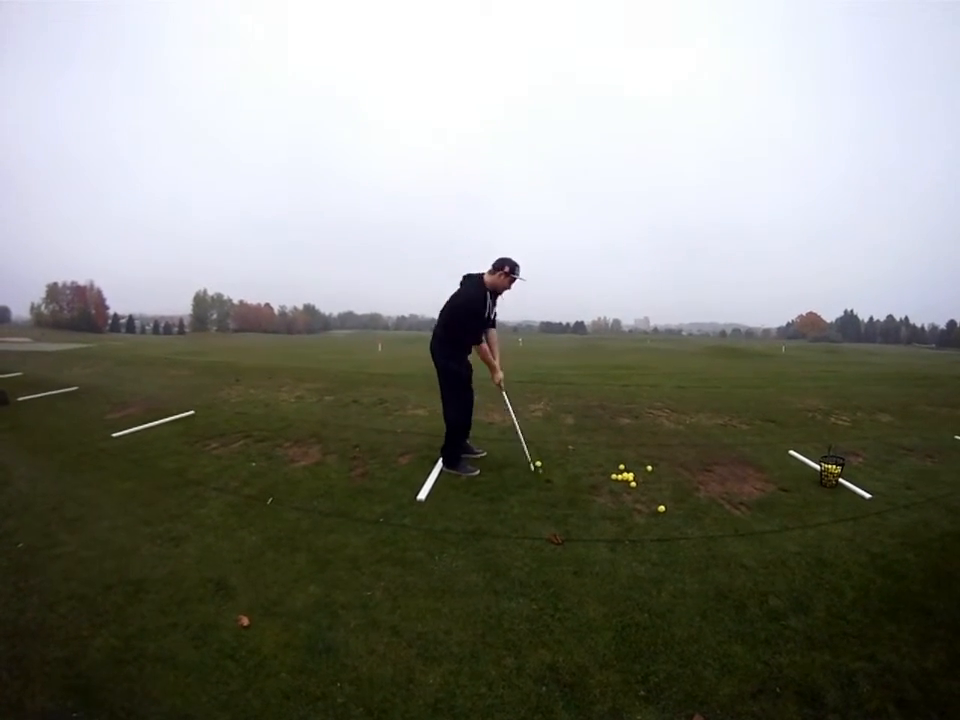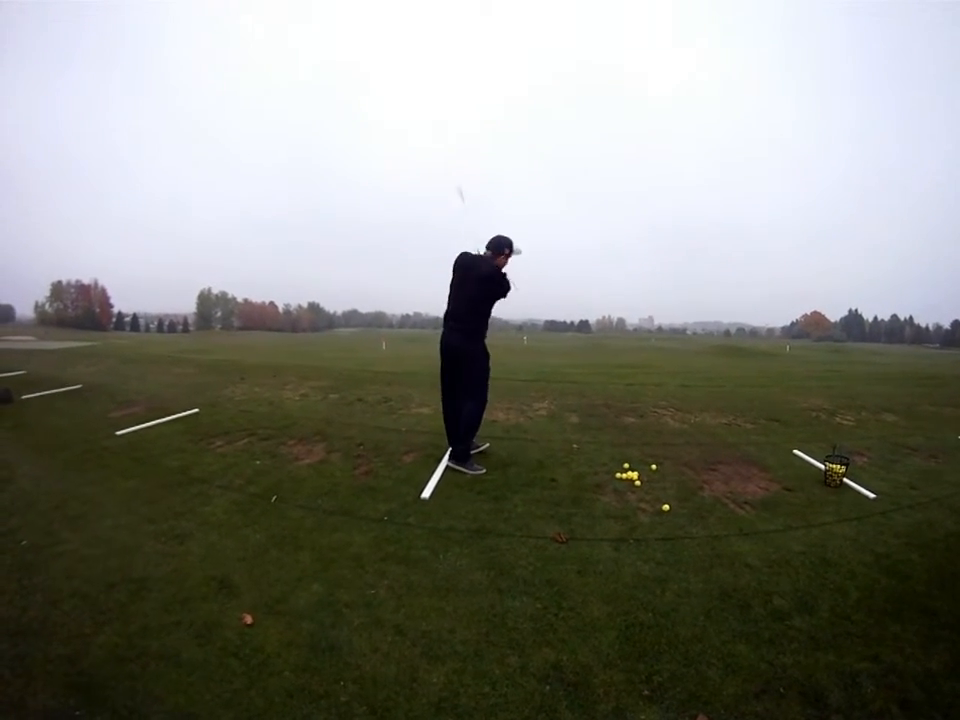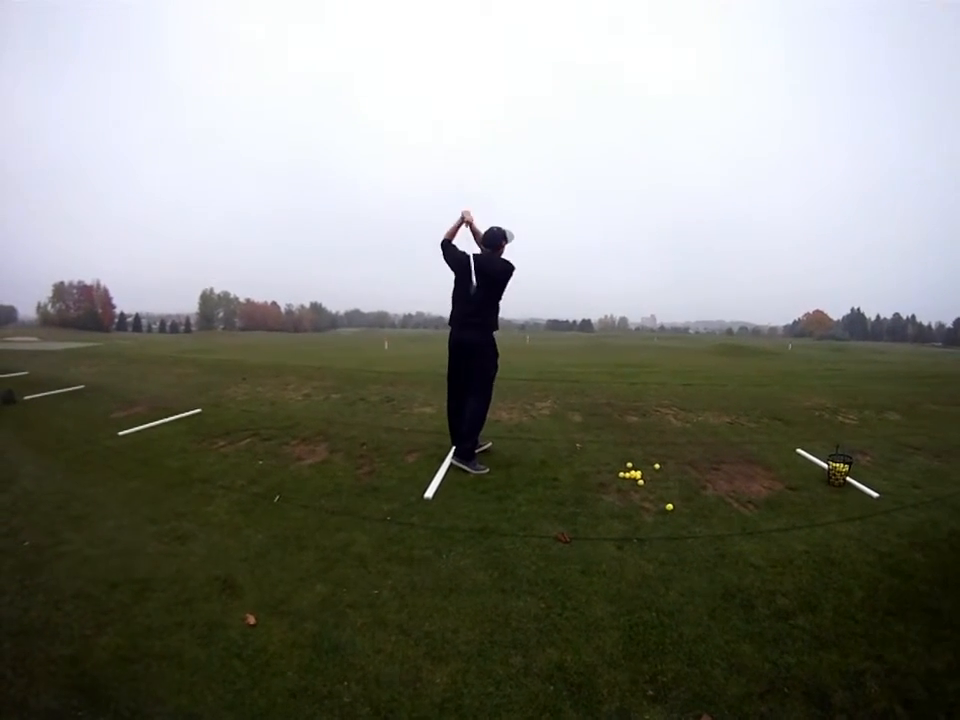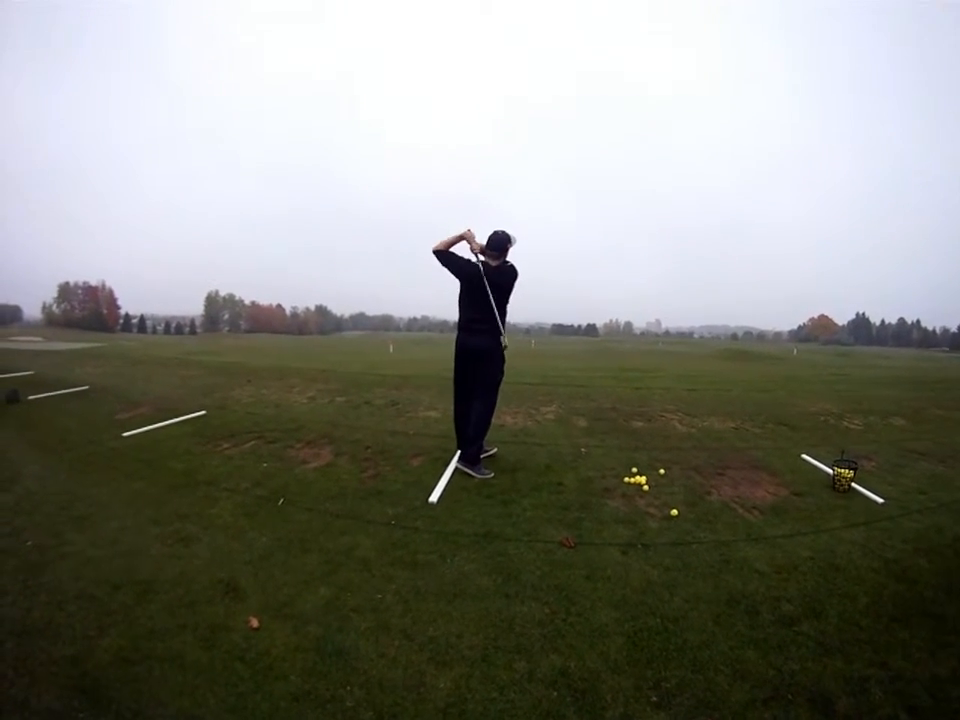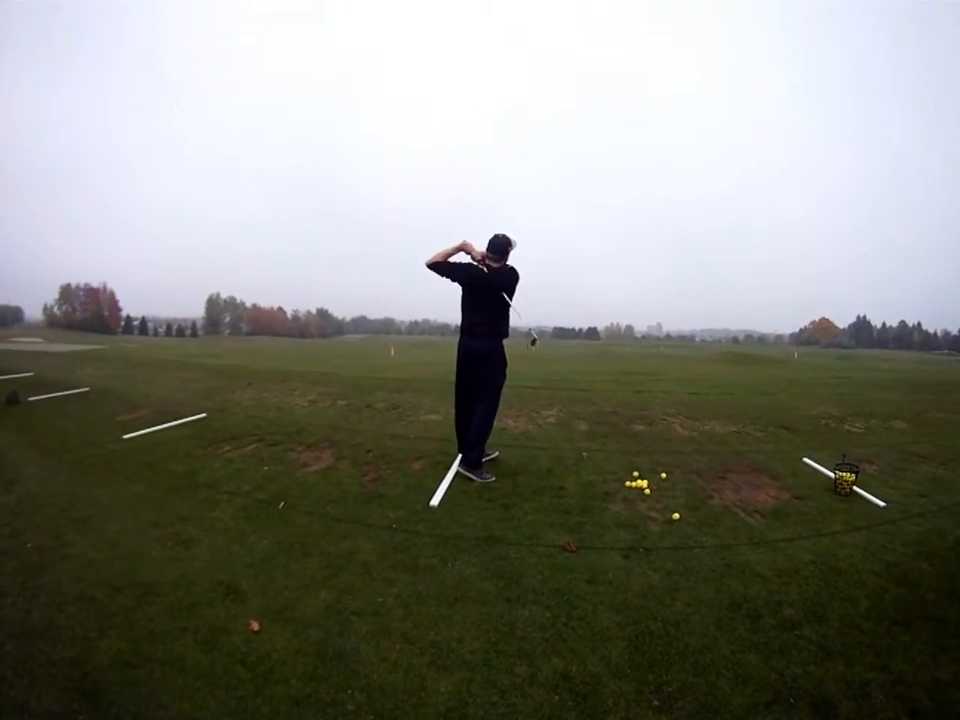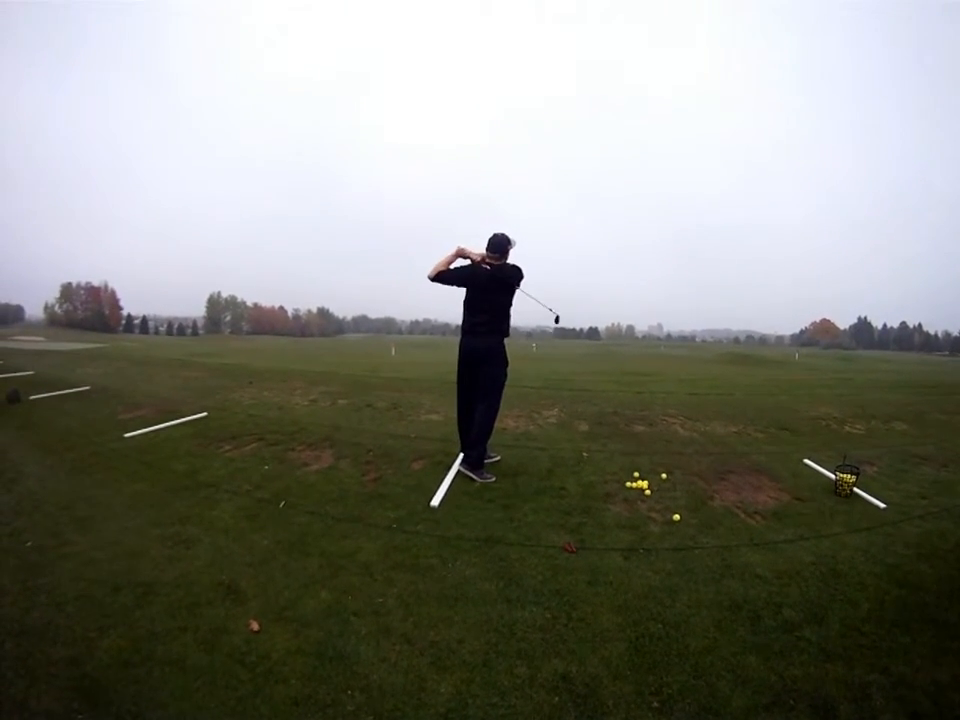
dt=0.2s
person 1, frame 1
left shoulder: (488, 295)
right shoulder: (473, 296)
left elbow: (490, 330)
right elbow: (477, 341)
left wrist: (497, 363)
right wrist: (493, 370)
left hip: (448, 348)
right hip: (449, 351)
left knee: (462, 397)
right knee: (459, 400)
left ankle: (459, 444)
right ankle: (451, 459)
person 1, frame 2
left shoulder: (464, 260)
right shoulder: (498, 279)
left wrist: (486, 256)
left hip: (448, 338)
right hip: (470, 343)
left knee: (453, 394)
right knee: (475, 397)
left ankle: (459, 442)
right ankle: (460, 455)
person 1, frame 3
left shoulder: (463, 263)
right shoulder: (505, 270)
left elbow: (445, 242)
right elbow: (493, 257)
left wrist: (461, 221)
right wrist: (476, 230)
left hip: (457, 336)
right hip: (481, 339)
left knee: (458, 391)
right knee: (478, 394)
left ankle: (463, 441)
right ankle: (464, 452)
person 1, frame 4
left shoulder: (469, 270)
right shoulder: (510, 274)
left elbow: (438, 250)
right elbow: (496, 263)
left wrist: (462, 237)
right wrist: (478, 247)
left hip: (464, 341)
right hip: (489, 345)
left knee: (464, 397)
right knee: (484, 399)
left ankle: (470, 446)
right ankle: (469, 457)
person 1, frame 5
left shoulder: (470, 273)
right shoulder: (510, 277)
left elbow: (432, 262)
left wrist: (460, 248)
right wrist: (479, 256)
left hip: (467, 344)
right hip: (491, 348)
left knee: (465, 400)
right knee: (486, 403)
left ankle: (470, 450)
right ankle: (471, 461)
person 1, frame 6
left shoulder: (472, 272)
right shoulder: (514, 274)
left elbow: (434, 275)
left wrist: (457, 254)
right wrist: (479, 258)
left hip: (468, 344)
right hip: (492, 347)
left knee: (467, 399)
right knee: (487, 402)
left ankle: (473, 450)
right ankle: (472, 461)
